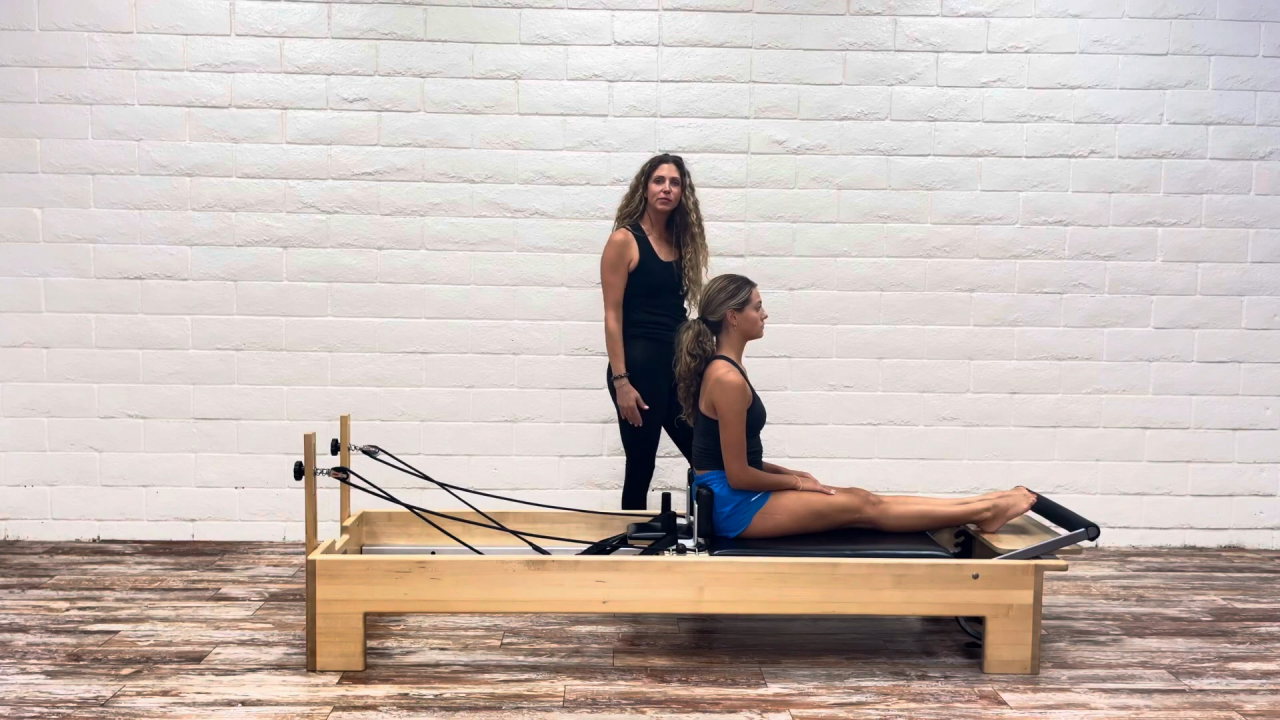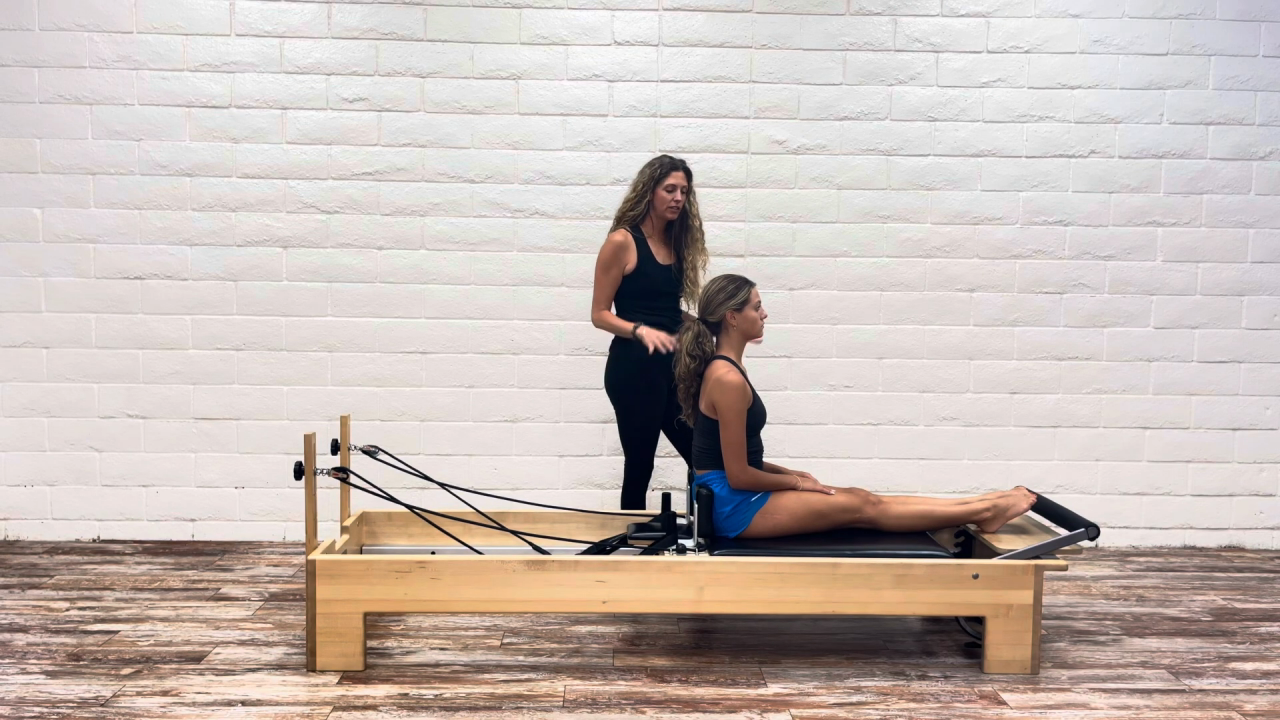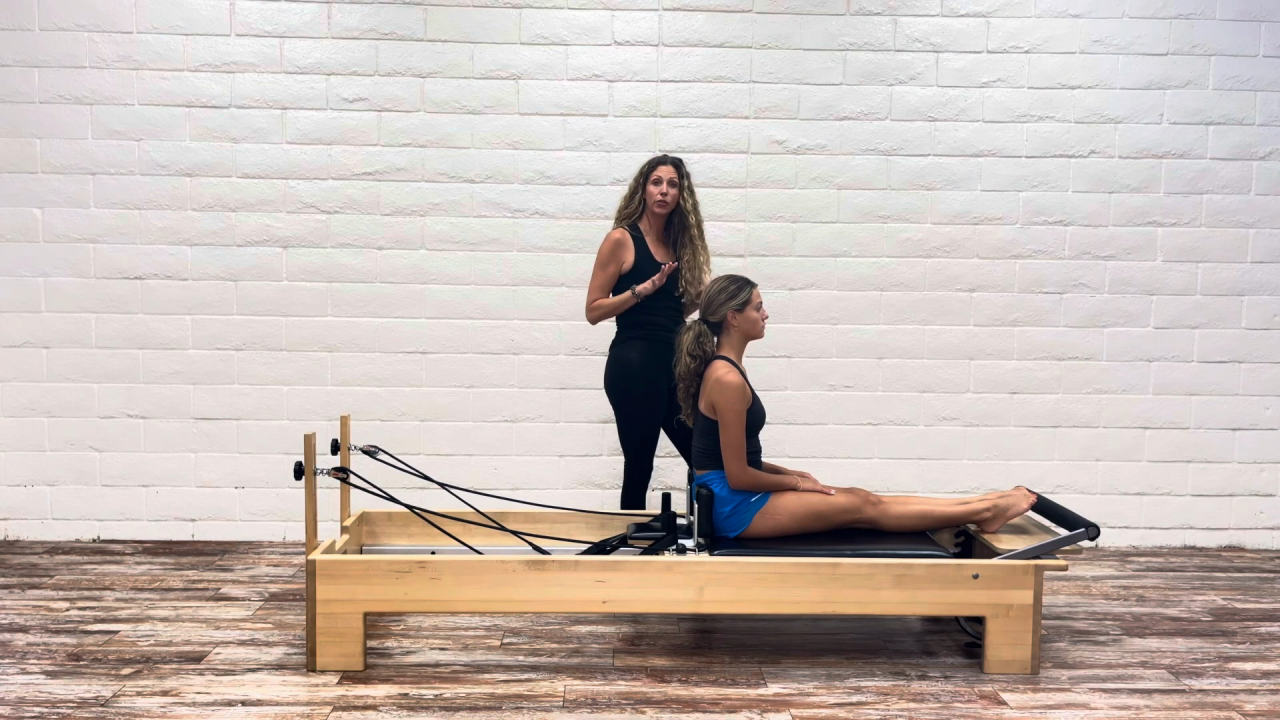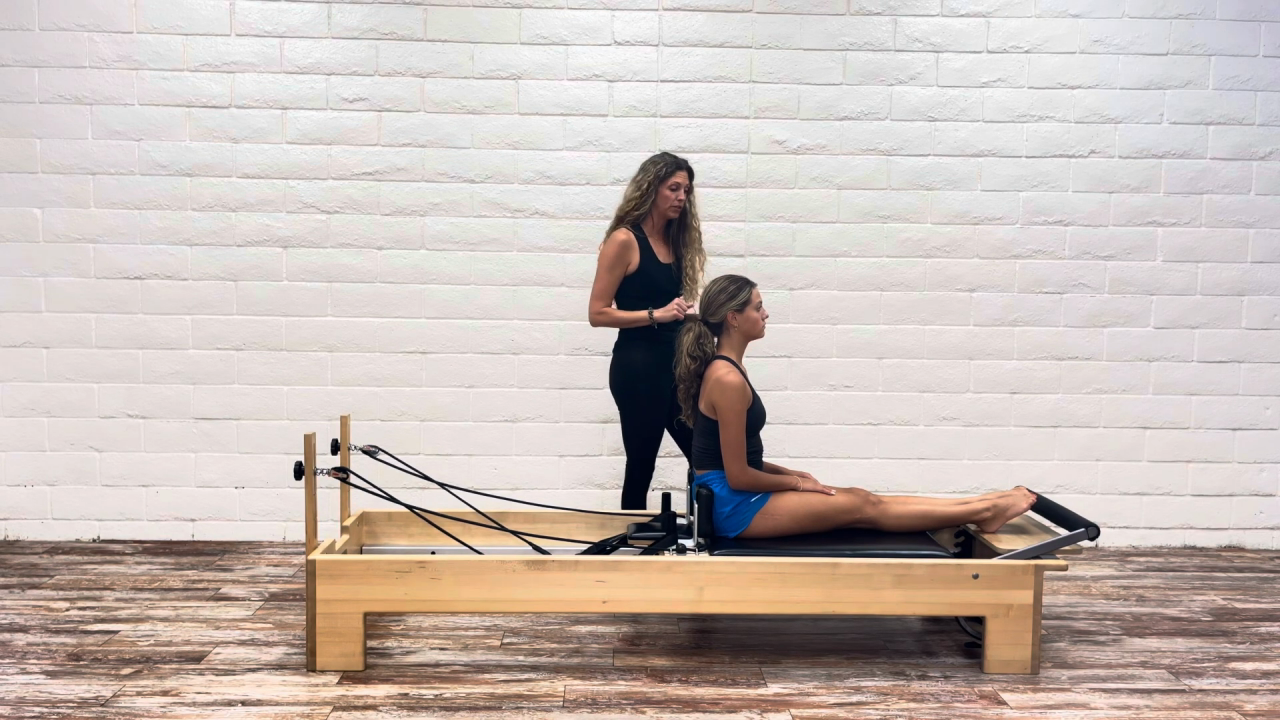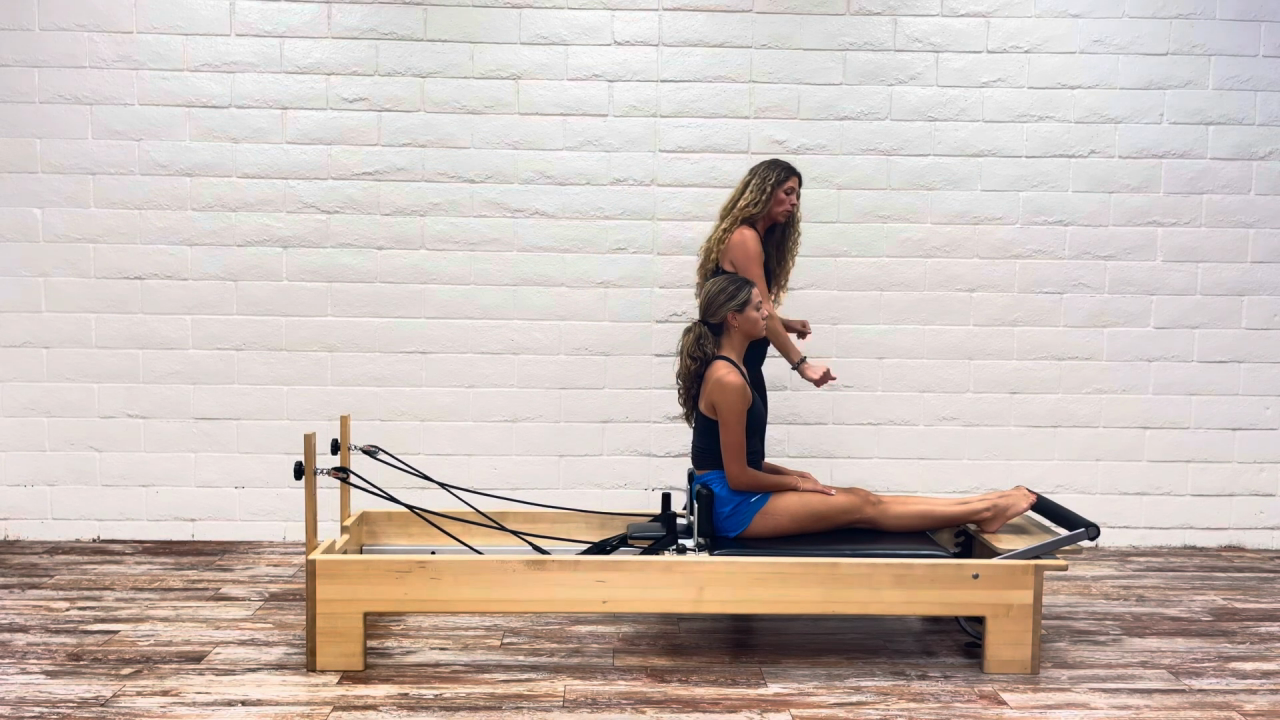
dt=1s
person 1, frame 1
left shoulder: (724, 368)
right shoulder: (728, 380)
right elbow: (738, 475)
left wrist: (787, 474)
right wrist: (795, 482)
left hip: (731, 494)
right hip: (733, 504)
left knee: (860, 498)
right knee: (862, 507)
left ankle: (979, 504)
right ankle: (983, 512)
person 1, frame 2
left shoulder: (723, 368)
right shoulder: (728, 379)
right elbow: (739, 474)
left wrist: (787, 473)
right wrist: (795, 482)
left hip: (732, 494)
right hip: (733, 504)
left knee: (859, 497)
right knee: (862, 507)
left ankle: (979, 504)
right ankle: (982, 513)
person 1, frame 3
left shoulder: (724, 368)
right shoulder: (728, 380)
right elbow: (739, 476)
left wrist: (788, 473)
right wrist: (795, 483)
left hip: (731, 494)
right hip: (733, 504)
left knee: (858, 496)
right knee: (862, 507)
left ankle: (980, 504)
right ankle: (983, 513)
person 1, frame 4
left shoulder: (724, 368)
right shoulder: (728, 380)
right elbow: (739, 476)
left wrist: (789, 474)
right wrist: (796, 482)
left hip: (731, 494)
right hip: (733, 504)
left knee: (858, 496)
right knee: (862, 507)
left ankle: (980, 505)
right ankle: (982, 513)
person 1, frame 5
left shoulder: (725, 369)
right shoulder: (728, 381)
right elbow: (738, 476)
left wrist: (789, 474)
right wrist: (796, 483)
left hip: (732, 494)
right hip: (732, 505)
left knee: (859, 497)
right knee: (862, 507)
left ankle: (980, 506)
right ankle: (982, 513)
person 2, frame 1
left shoulder: (680, 240)
right shoulder: (624, 240)
right elbow: (612, 317)
right wrist: (622, 380)
left hip: (678, 361)
right hip: (640, 361)
right knee: (641, 466)
person 2, frame 2
left shoulder: (677, 242)
right shoulder: (622, 242)
right elbow: (599, 314)
right wrist: (640, 330)
left hip: (673, 363)
right hip: (634, 364)
right knee: (639, 466)
person 2, frame 3
left shoulder: (678, 242)
right shoulder: (620, 240)
right elbow: (594, 310)
left wrist: (699, 300)
right wrist: (644, 288)
left hip: (673, 363)
right hip: (634, 363)
right knee: (639, 467)
person 2, frame 4
left shoulder: (673, 239)
right shoulder: (625, 240)
right elbow: (598, 313)
right wrist: (656, 315)
left hip: (674, 363)
right hip: (638, 366)
right knee: (641, 466)
person 2, frame 5
left shoulder: (761, 238)
right shoulder: (744, 239)
right elbow: (761, 312)
left wrist: (787, 325)
right wrist: (801, 363)
left hip: (741, 360)
